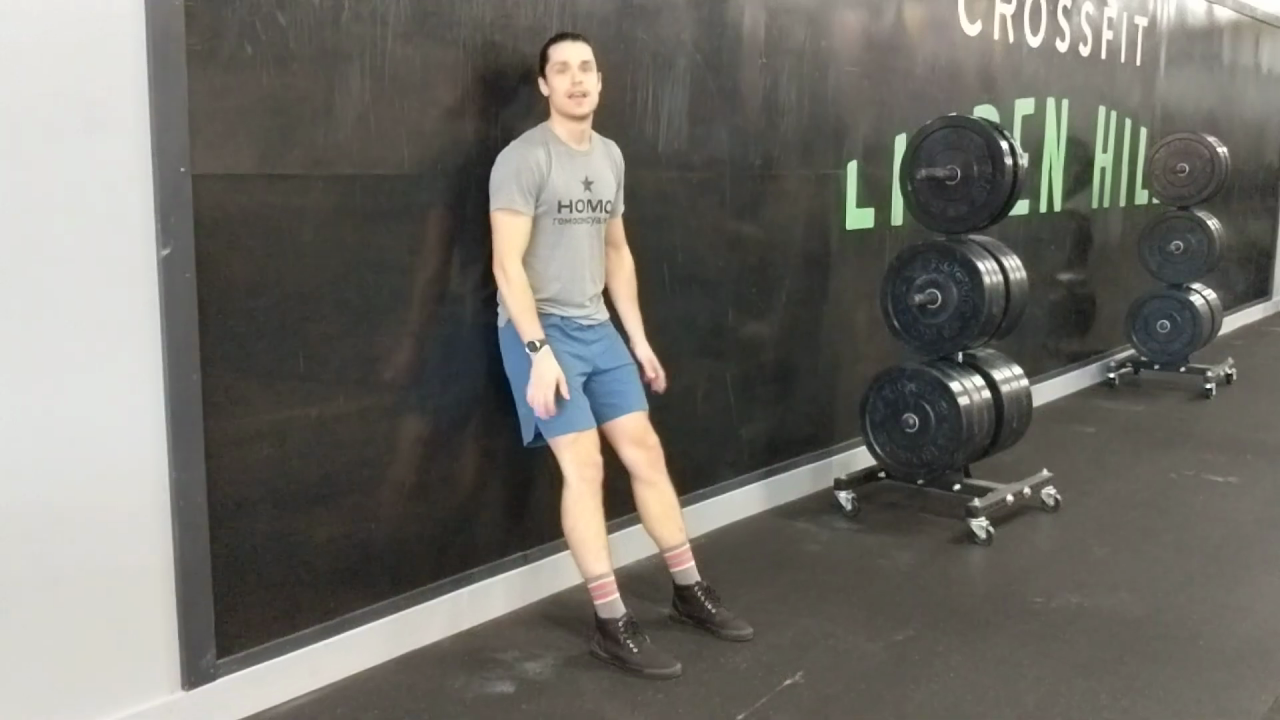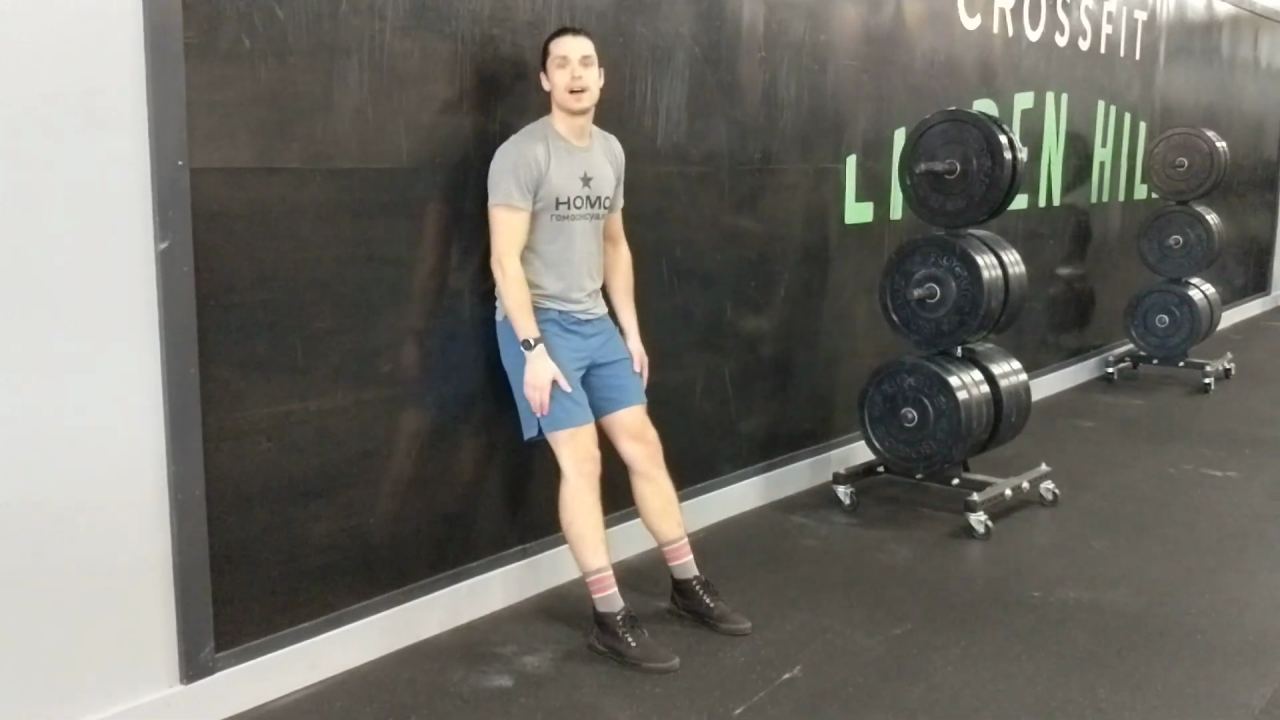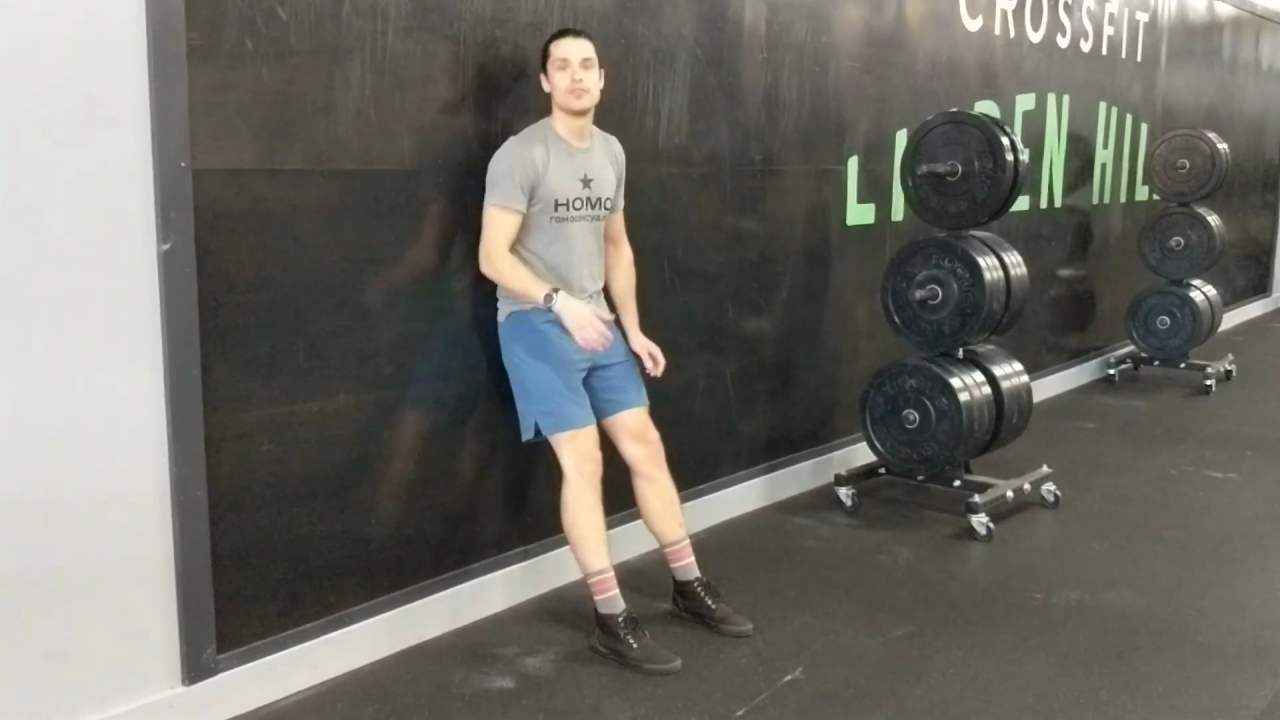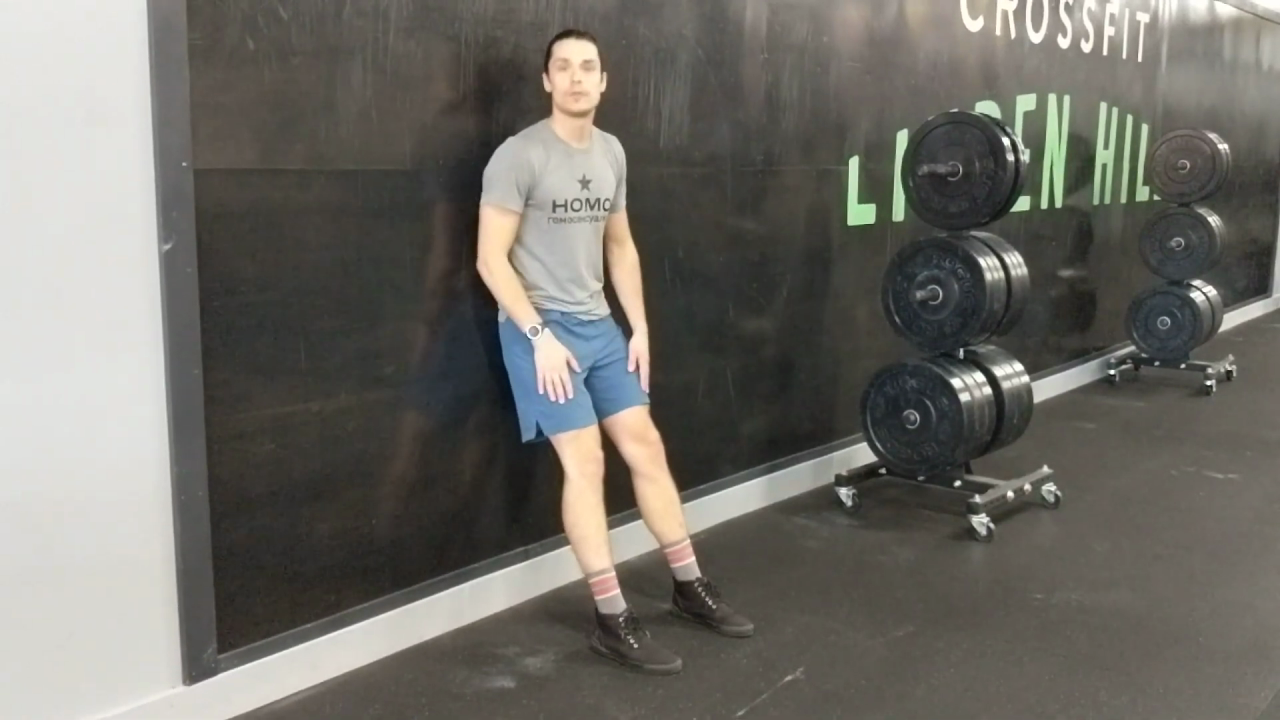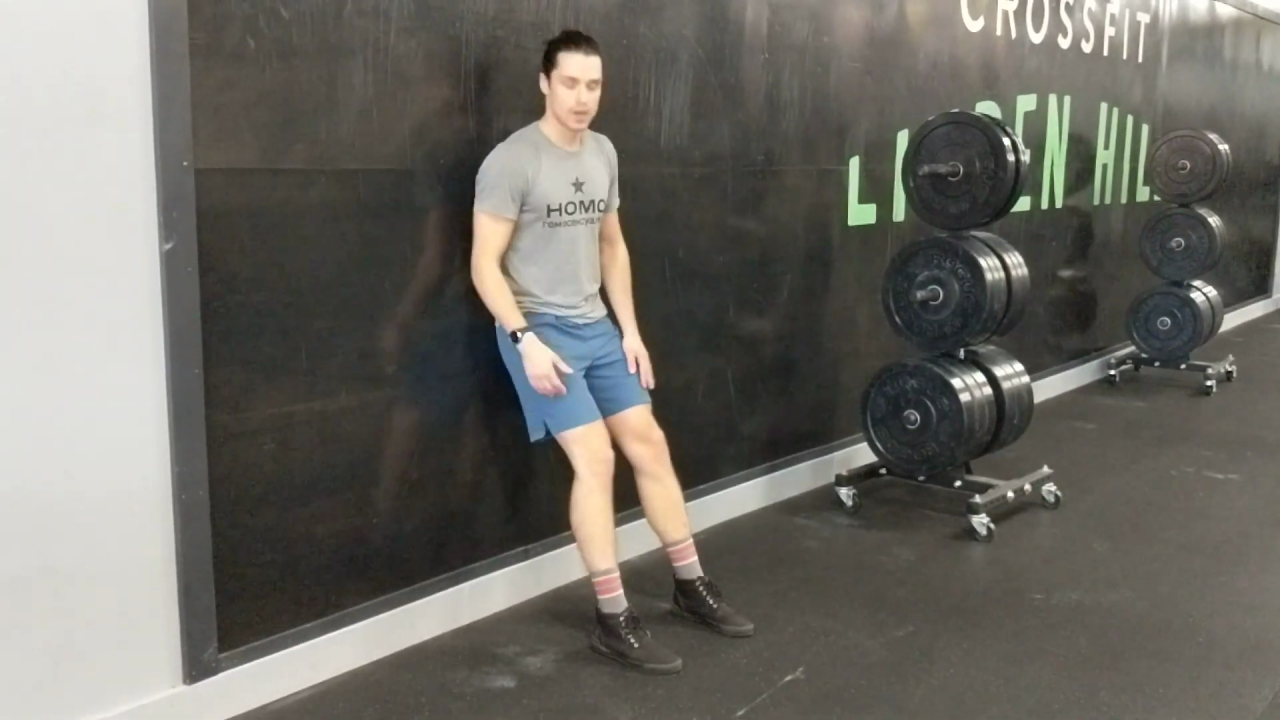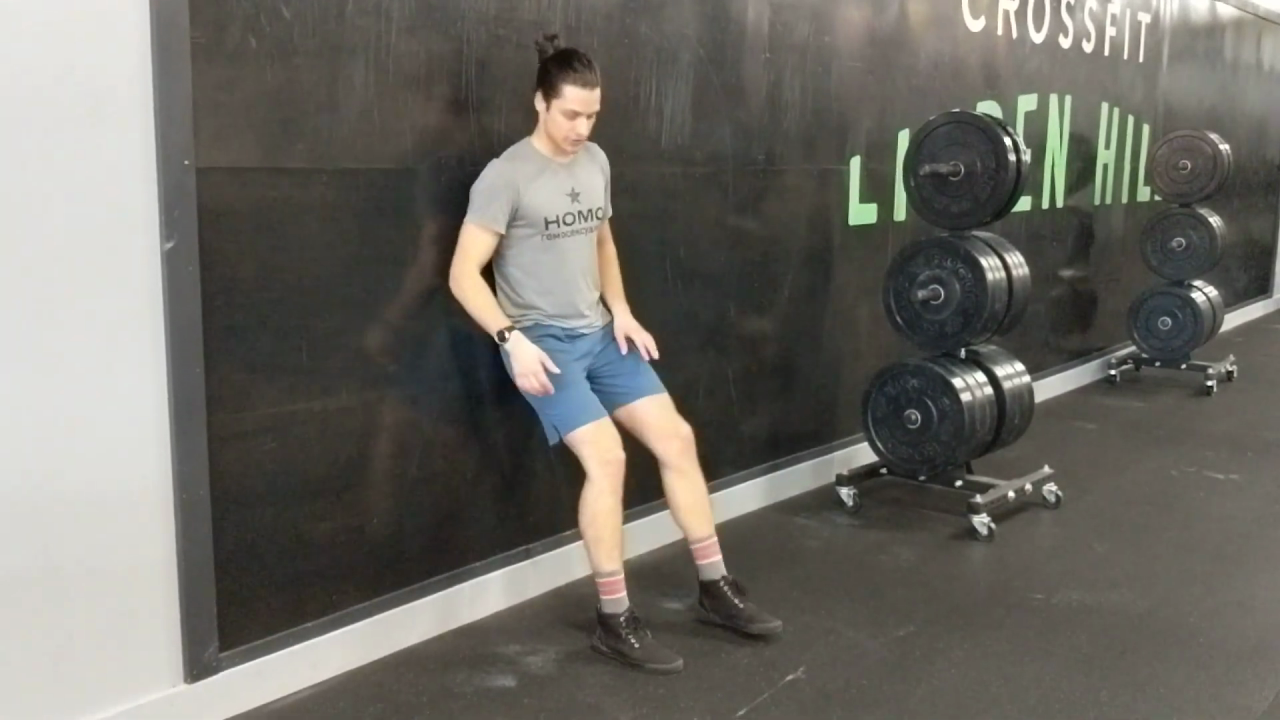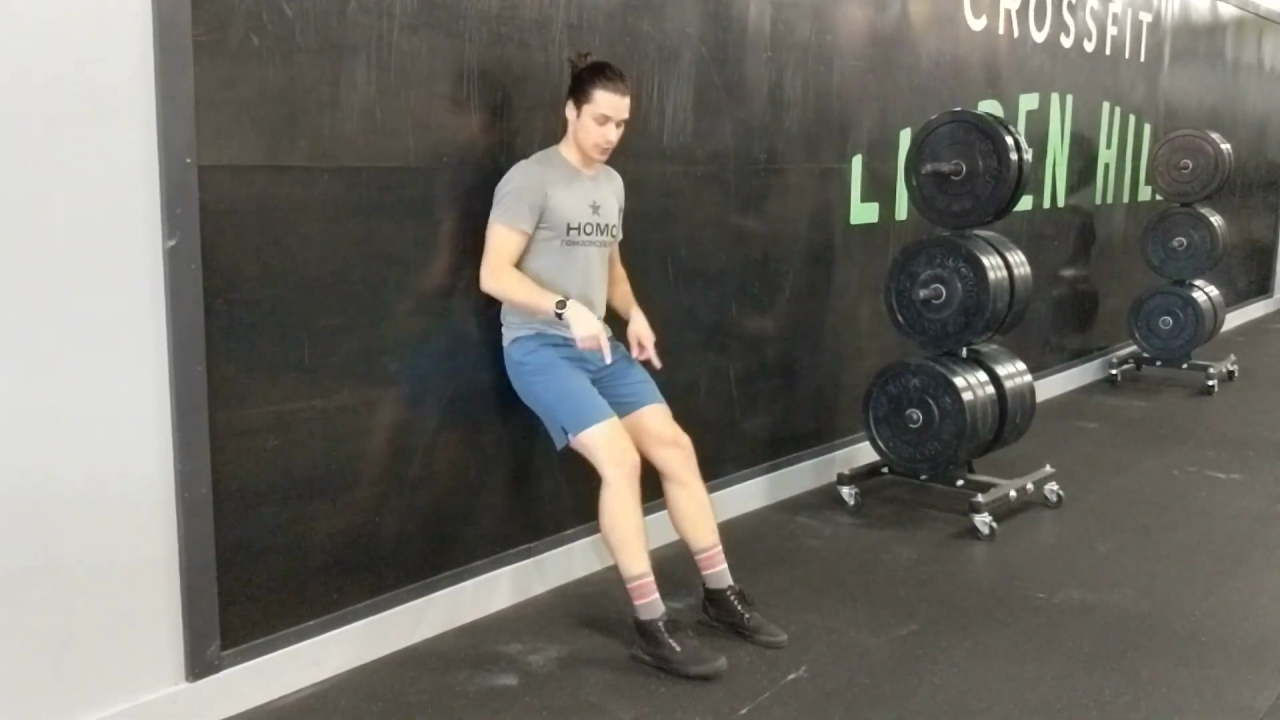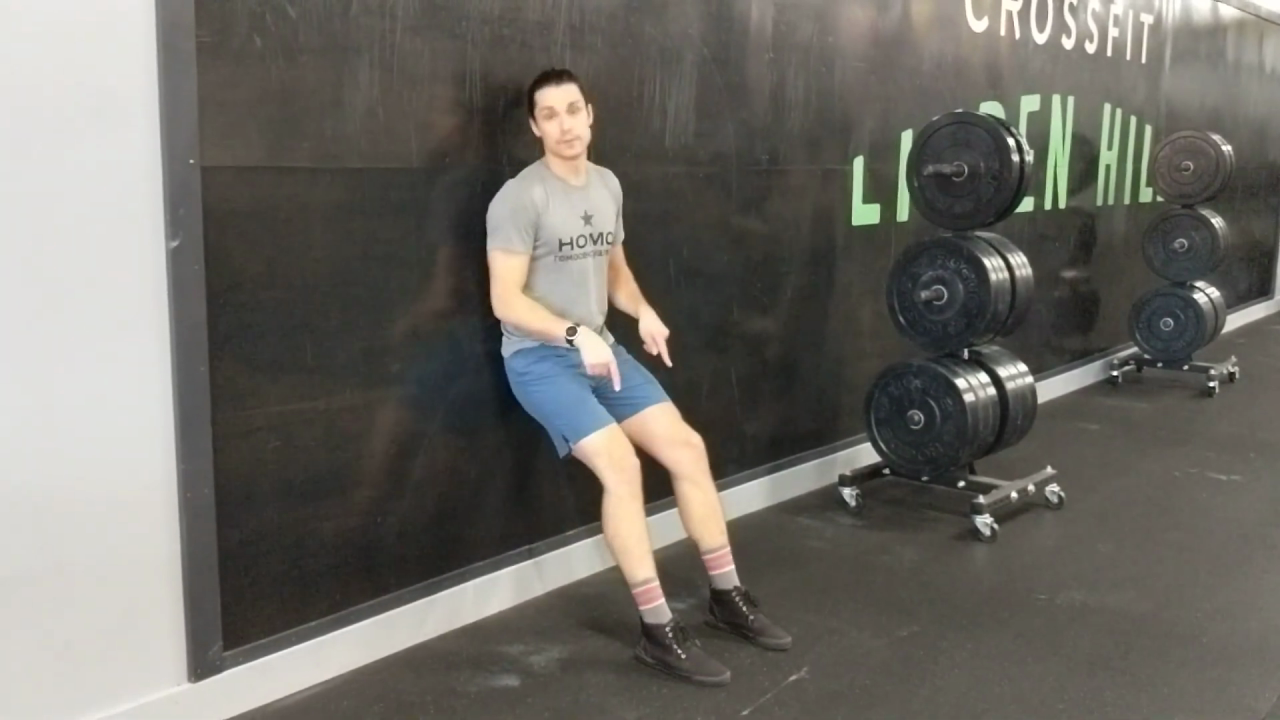
dt=0.5s
person 1, frame 1
left shoulder: (610, 156)
right shoulder: (523, 159)
right elbow: (508, 265)
left wrist: (640, 338)
right wrist: (539, 352)
left hip: (598, 330)
right hip: (541, 331)
left knee: (645, 451)
right knee: (584, 467)
left ankle: (691, 592)
right ankle: (612, 625)
person 1, frame 2
left shoulder: (610, 151)
right shoulder: (523, 154)
right elbow: (506, 260)
left wrist: (632, 332)
right wrist: (534, 349)
left hip: (595, 323)
right hip: (539, 324)
left knee: (643, 446)
right knee: (582, 461)
left ankle: (688, 585)
right ankle: (611, 620)
person 1, frame 3
left shoulder: (611, 152)
right shoulder: (522, 155)
right elbow: (493, 256)
left wrist: (633, 328)
right wrist: (560, 302)
left hip: (597, 327)
right hip: (537, 324)
left knee: (645, 446)
right knee: (584, 463)
left ankle: (690, 587)
right ankle: (612, 621)
person 1, frame 4
left shoulder: (611, 152)
right shoulder: (520, 156)
right elbow: (491, 258)
left wrist: (640, 328)
right wrist: (540, 335)
left hip: (598, 324)
right hip: (541, 328)
left knee: (646, 445)
right knee: (585, 461)
left ankle: (690, 587)
right ankle: (613, 621)
person 1, frame 5
left shoulder: (603, 152)
right shoulder: (511, 161)
right elbow: (484, 265)
left wrist: (630, 330)
right wrist: (524, 339)
left hip: (597, 328)
right hip: (541, 333)
left knee: (650, 446)
right knee: (595, 459)
left ankle: (692, 586)
right ankle: (613, 621)
person 1, frame 6
left shoulder: (596, 161)
right shoulder: (505, 177)
right elbow: (464, 274)
left wrist: (622, 312)
right wrist: (513, 340)
left hip: (600, 335)
right hip: (544, 343)
left knee: (676, 439)
right knee: (606, 459)
left ankle: (717, 589)
right ankle: (615, 621)
person 1, frame 7
left shoulder: (612, 183)
right shoulder: (529, 180)
right elbow: (494, 274)
left wrist: (633, 317)
right wrist: (566, 309)
left hip: (600, 348)
right hip: (539, 347)
left knee: (676, 448)
right knee: (620, 458)
left ankle: (721, 595)
right ankle: (652, 626)
person 1, frame 8
left shoulder: (607, 185)
right shoulder: (519, 198)
right elbow: (506, 300)
left wrist: (643, 312)
right wrist: (576, 334)
left hip: (600, 349)
right hip: (540, 358)
left knee: (687, 447)
right knee: (620, 464)
left ankle: (728, 596)
right ankle: (658, 631)
